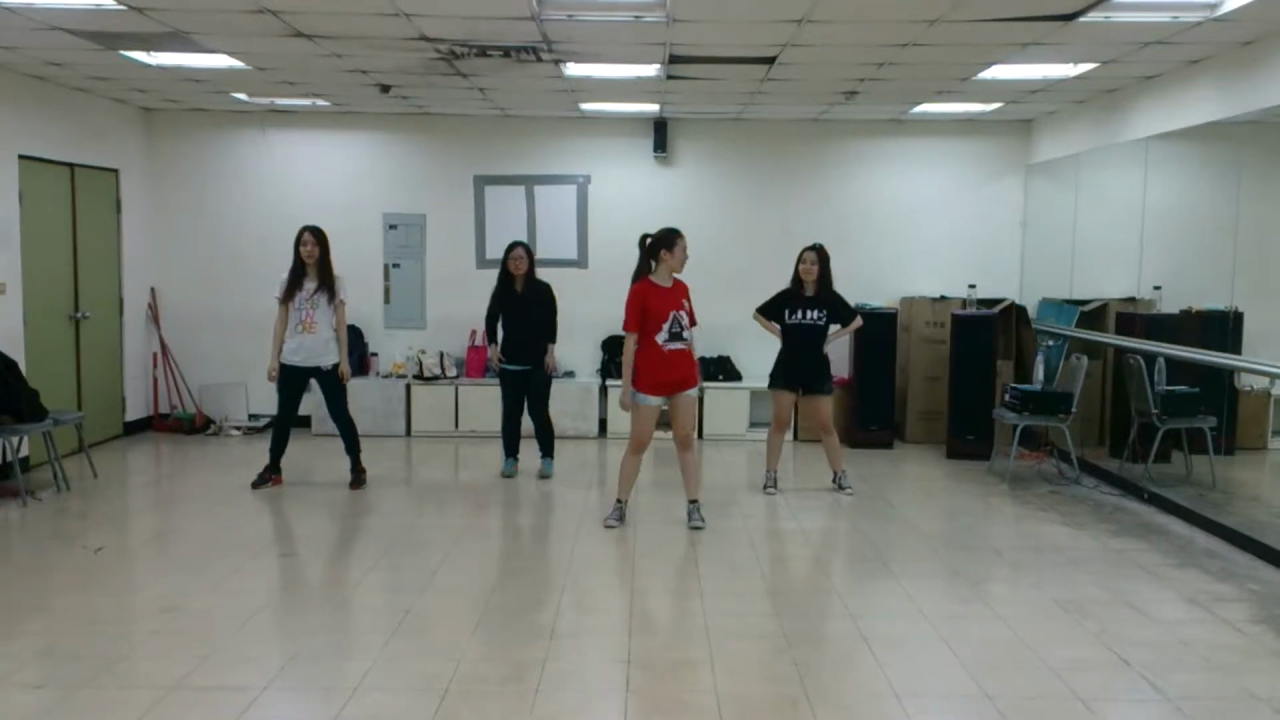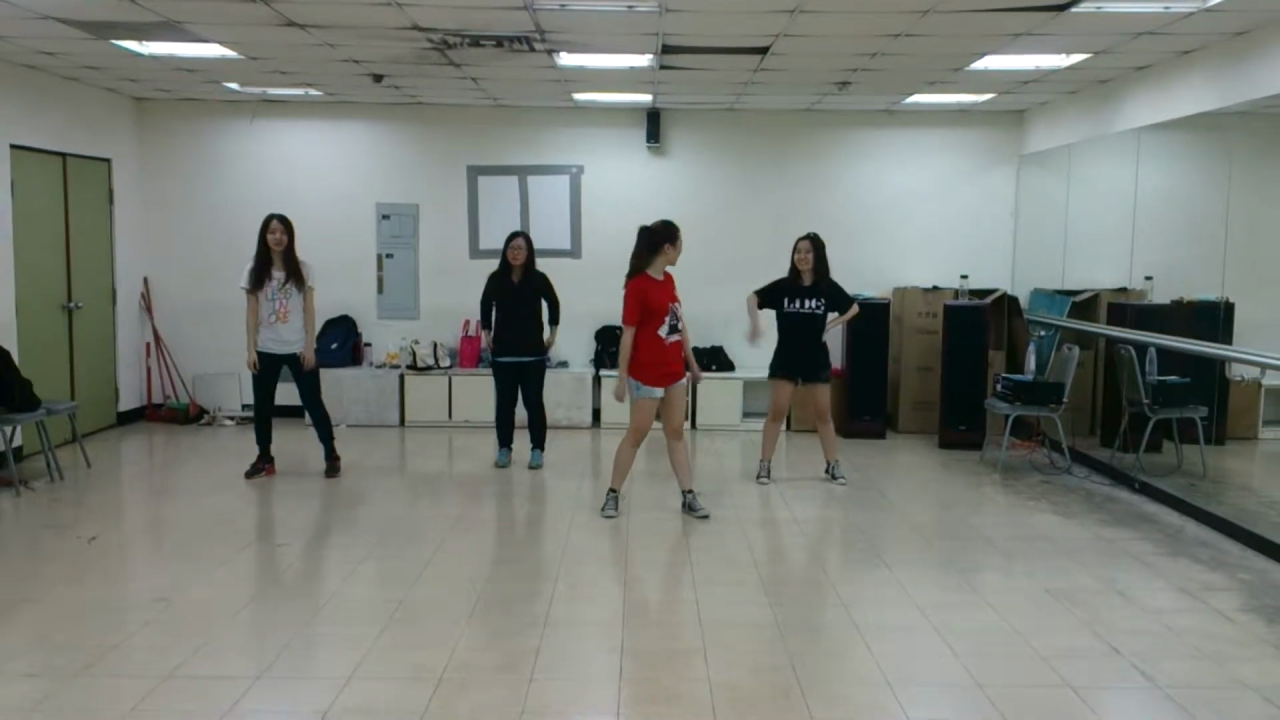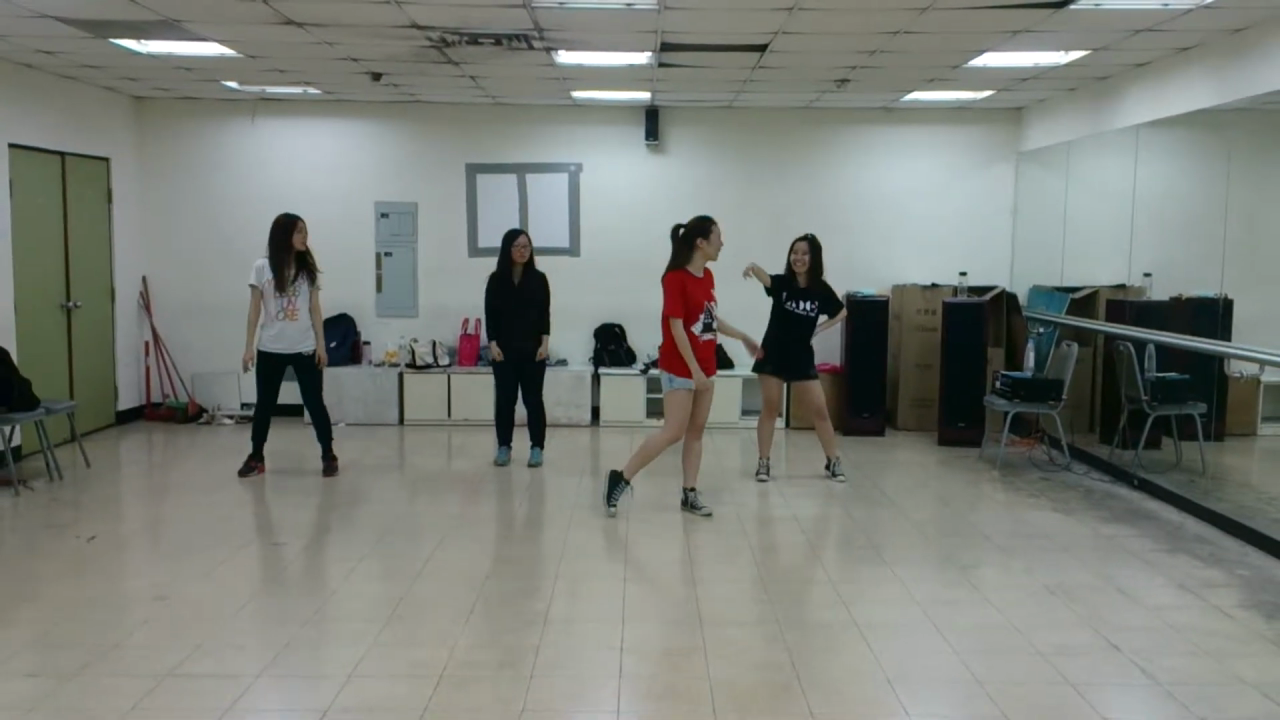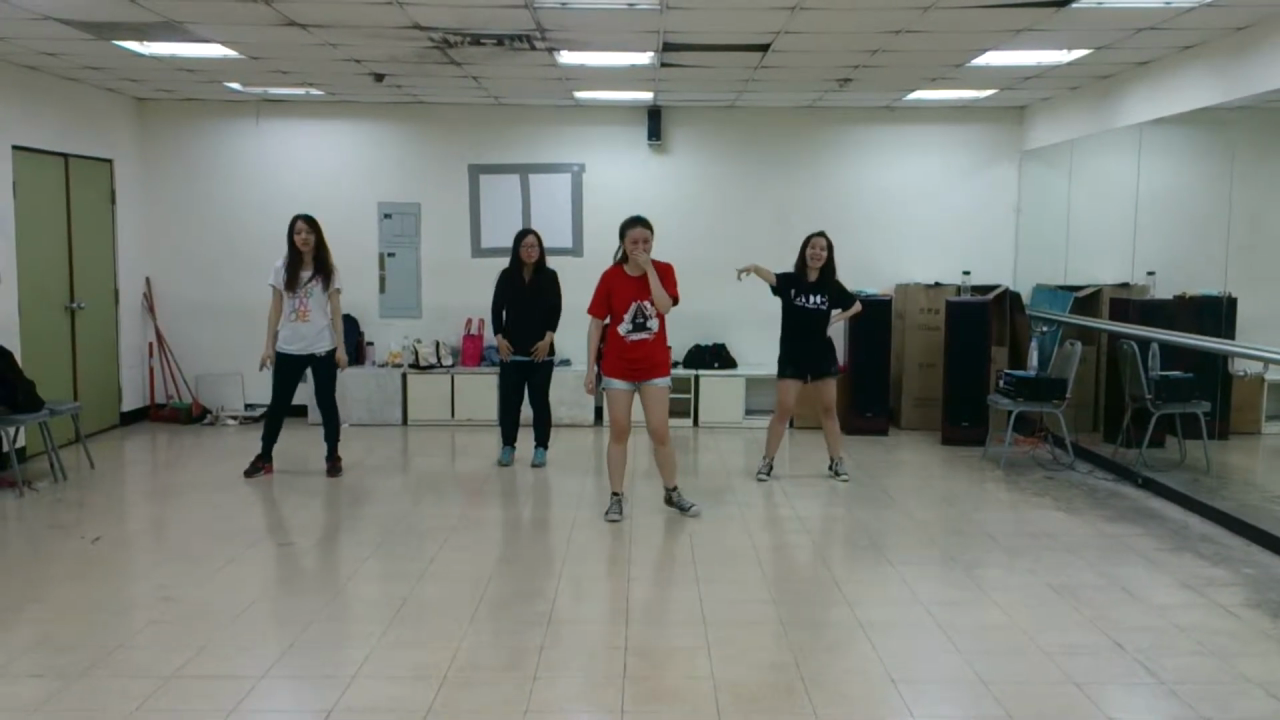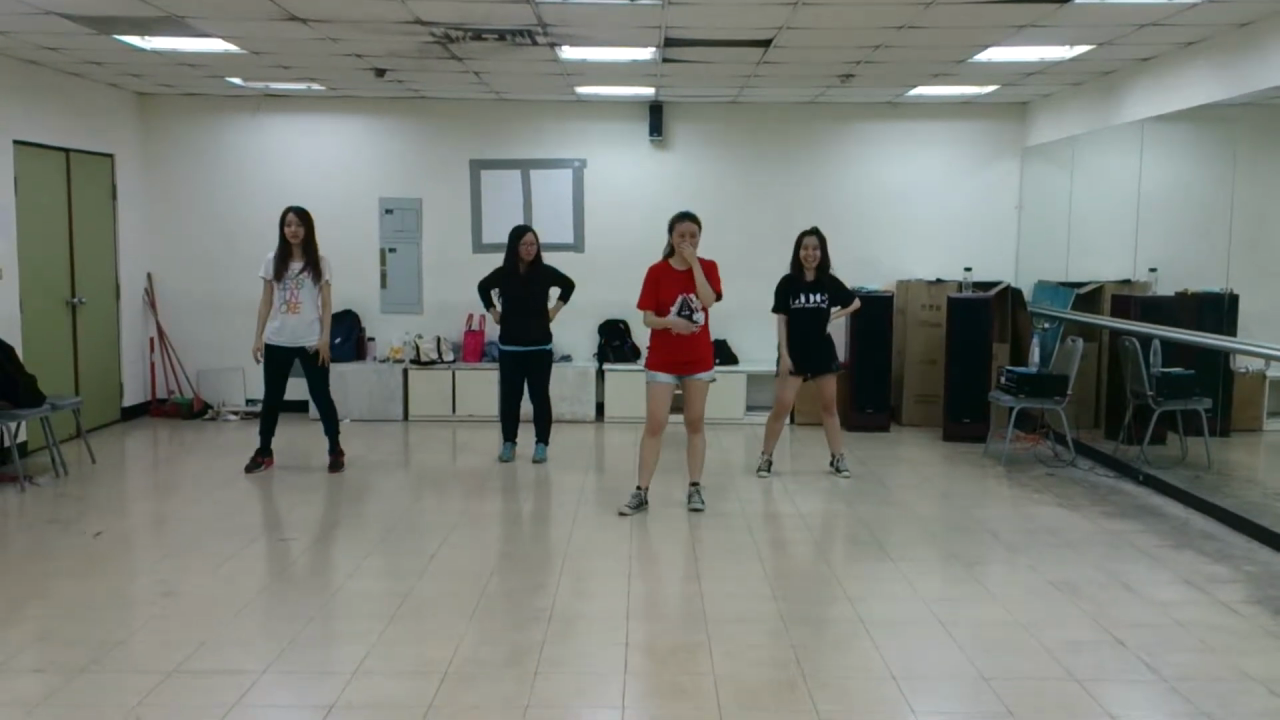
dt=1s
person 1, frame 1
left shoulder: (682, 289)
right shoulder: (641, 290)
right elbow: (631, 340)
left wrist: (696, 372)
right wrist: (626, 385)
left hip: (684, 380)
right hip: (649, 381)
left knee: (686, 441)
right knee: (638, 444)
left ankle: (693, 506)
right ankle: (620, 505)
person 1, frame 2
left shoulder: (668, 280)
right shoulder: (638, 285)
right elbow: (628, 334)
left wrist: (692, 362)
right wrist: (622, 377)
left hip: (674, 371)
right hip: (647, 374)
left knee: (676, 433)
right knee: (636, 435)
left ankle: (688, 496)
right ankle: (613, 494)
person 1, frame 3
left shoulder: (707, 275)
right shoulder: (676, 278)
right elbow: (676, 327)
left wrist: (744, 337)
right wrist: (694, 369)
left hip: (705, 366)
right hip: (679, 367)
left knee: (696, 431)
right knee: (673, 431)
left ankle: (689, 494)
right ankle: (621, 478)
person 1, frame 4
left shoulder: (664, 271)
right shoulder: (610, 277)
left elbow: (664, 307)
right elbow: (596, 324)
left wrist: (648, 268)
right wrist: (590, 367)
left hip: (655, 366)
right hip: (617, 367)
left knee: (660, 433)
right knee: (619, 432)
left ankle: (672, 492)
right ankle: (616, 497)
person 1, frame 5
left shoulder: (708, 267)
right shoulder: (657, 272)
left elbow: (708, 301)
right elbow: (647, 318)
left wrist: (694, 262)
right wrist: (670, 322)
left hip: (698, 360)
right hip: (662, 361)
left knee: (695, 424)
right knee: (654, 425)
left ankle: (695, 487)
right ankle: (641, 492)
person 2, frame 1
left shoulder: (334, 282)
right shoulder: (289, 281)
left elbow: (341, 324)
right elbow: (281, 322)
left wrist: (344, 360)
right wrist: (274, 358)
left hip: (327, 361)
right hip: (293, 361)
left knee: (340, 414)
right knee: (284, 415)
left ankle: (357, 469)
right ankle: (273, 469)
person 2, frame 2
left shoulder: (302, 269)
right shoulder: (255, 271)
left elbow: (309, 310)
right elbow: (252, 313)
left wrist: (310, 346)
right wrist: (251, 349)
left hip: (298, 348)
right hip: (267, 350)
left knee: (313, 402)
right knee: (262, 406)
left ankle: (331, 456)
right ankle: (264, 459)
person 2, frame 3
left shoulder: (308, 268)
right shoulder: (263, 267)
left elbow: (315, 309)
right elbow: (255, 309)
left wrist: (321, 345)
right wrist: (249, 346)
left hip: (305, 348)
right hip: (271, 349)
left knee: (314, 402)
right knee: (264, 404)
left ankle: (329, 456)
right ankle: (256, 457)
person 2, frame 4
left shoulder: (328, 270)
right shoulder: (282, 268)
left elbow: (336, 311)
right elbow: (275, 309)
left wrist: (340, 347)
right wrist: (269, 346)
left hip: (322, 348)
right hip: (288, 349)
left knee: (326, 402)
right knee: (279, 403)
left ankle: (333, 457)
right ankle: (264, 458)
person 2, frame 5
left shoulder: (319, 263)
right shoulder: (273, 261)
left elbow: (326, 304)
right elbow: (266, 302)
left wrist: (325, 337)
right wrist: (258, 337)
left hip: (311, 341)
right hip: (277, 341)
left knee: (321, 395)
right knee: (272, 397)
left ankle: (335, 452)
right ankle: (264, 453)
person 3, frame 1
left shoulder: (831, 299)
right shoulder: (787, 296)
left elbow: (856, 321)
right elbow: (759, 314)
left wrist: (832, 338)
right wrist: (779, 333)
left hip: (817, 369)
right hip: (787, 369)
left knee: (826, 426)
right knee: (780, 423)
left ankle: (839, 475)
right ankle: (770, 475)
person 3, frame 2
left shoulder: (828, 287)
right shoulder: (783, 286)
left elbow: (853, 308)
right elbow: (754, 298)
left wrist: (829, 326)
right wrist: (755, 324)
left hip: (815, 359)
right hip: (785, 358)
left knee: (823, 414)
right knee: (777, 413)
left ankle: (833, 465)
right ankle: (764, 464)
person 3, frame 3
left shoulder: (821, 289)
right shoulder: (782, 282)
left elbow: (841, 312)
right elbow: (765, 279)
left wrist: (819, 329)
right wrist: (753, 268)
left hip: (802, 358)
right hip: (773, 356)
left knee: (820, 410)
right knee: (770, 409)
left ankle: (833, 462)
right ankle: (763, 462)
person 3, frame 4
left shoulder: (831, 285)
right shoulder: (790, 281)
left elbow: (856, 306)
right elbow: (770, 277)
left wrist: (834, 320)
right wrist: (753, 268)
left hip: (822, 354)
right hip: (792, 355)
left knee: (829, 409)
right knee: (783, 410)
left ankle: (836, 462)
right ankle: (767, 461)
person 3, frame 5
left shoulder: (830, 283)
right shoulder: (788, 283)
left elbow: (855, 303)
right elbow: (780, 319)
left wrist: (833, 316)
right wrist: (784, 354)
left hip: (822, 352)
right hip: (794, 354)
left knee: (829, 406)
right knee: (781, 407)
left ankle: (838, 458)
right ankle: (766, 457)
person 4, frame 1
left shoulder: (542, 289)
right shoulder: (501, 291)
left elbow: (551, 321)
right elbow: (491, 321)
left wrist: (551, 352)
right wrist: (493, 347)
left hip: (538, 362)
right hip: (510, 362)
left knee: (539, 411)
right knee: (511, 412)
left ankle: (547, 458)
right ankle: (511, 459)
person 4, frame 2
left shoulder: (538, 279)
right shoulder: (496, 279)
left elbow: (553, 304)
right elbow: (486, 305)
left wrist: (553, 333)
right wrist: (486, 332)
left hip: (533, 352)
right hip: (503, 352)
left knee: (533, 402)
right knee: (504, 402)
left ankle: (537, 450)
right ankle: (504, 449)
person 4, frame 3
left shoulder: (538, 279)
right shoulder: (496, 279)
left elbow: (544, 313)
right elbow: (491, 314)
left wrist: (545, 342)
right wrist: (492, 344)
left hip: (532, 350)
right hip: (504, 350)
left knee: (533, 399)
right knee: (505, 399)
left ankle: (537, 448)
right ankle: (504, 447)
person 4, frame 4
left shoulder: (549, 276)
right shoulder: (507, 276)
left elbow: (555, 310)
right elbow: (497, 308)
left wrist: (548, 339)
right wrist: (499, 338)
left hip: (541, 349)
right hip: (511, 349)
left knee: (539, 400)
right knee: (509, 399)
left ankle: (541, 448)
right ankle: (508, 447)
person 4, frame 5
left shoulder: (545, 272)
right shoulder: (503, 273)
left elbow: (568, 285)
right elbow: (483, 287)
left wrist: (555, 310)
right wrist: (493, 311)
left hip: (540, 345)
right hip: (510, 345)
left knee: (540, 395)
right knee: (510, 395)
left ankle: (542, 444)
right ankle: (509, 443)
